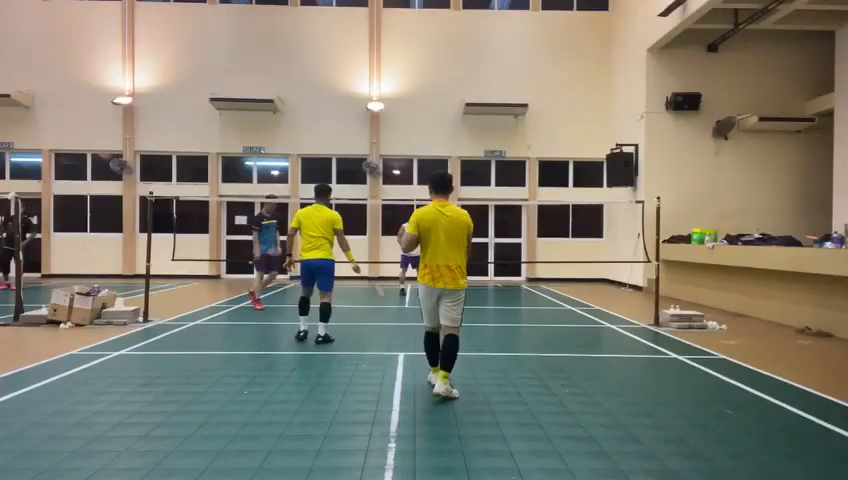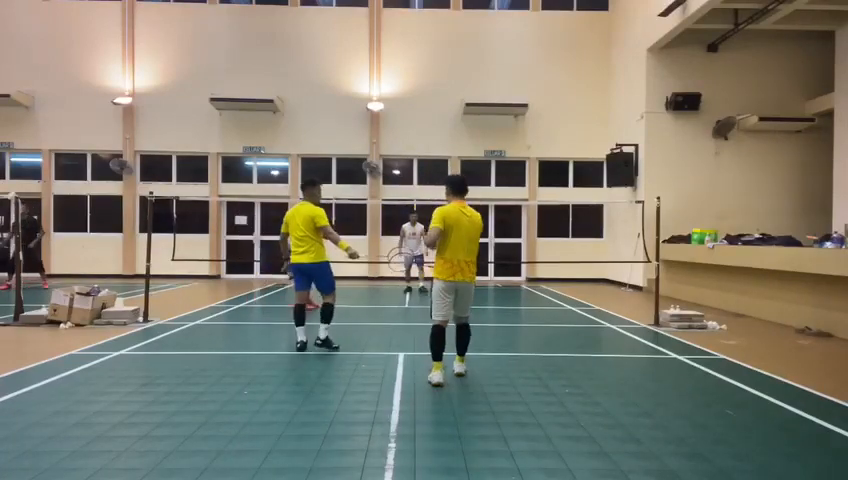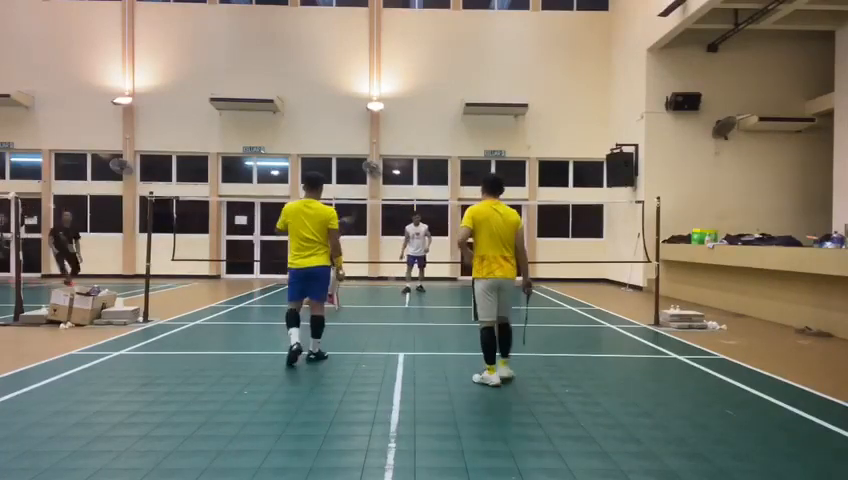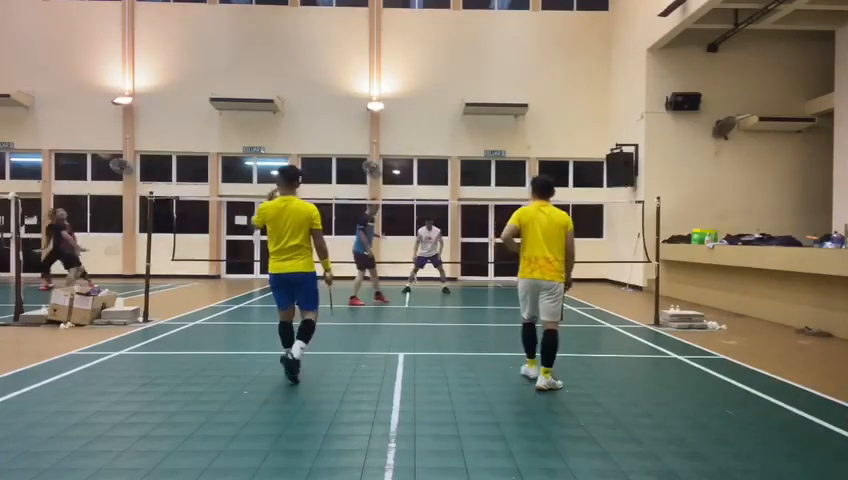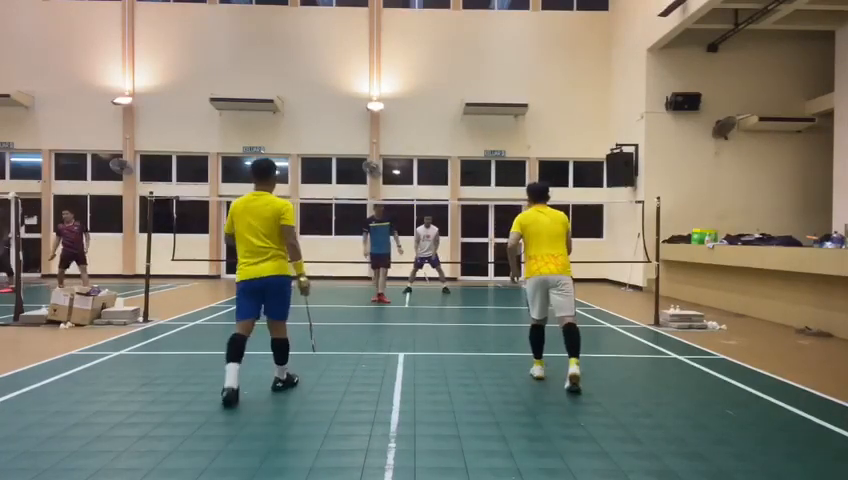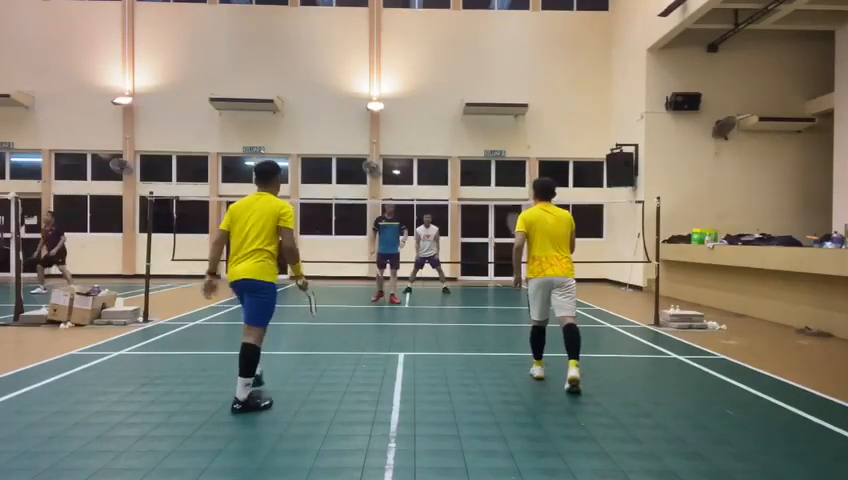
dt=0.7s
person 1, frame 1
left shoulder: (420, 215)
right shoulder: (464, 216)
left elbow: (406, 247)
left wrist: (409, 235)
left hip: (429, 282)
right hip: (455, 283)
left knee: (431, 329)
right knee: (451, 332)
left ankle: (435, 373)
right ankle: (443, 381)
person 1, frame 2
left shoulder: (442, 212)
right shoulder: (477, 217)
left elbow: (431, 240)
left wrist: (426, 240)
left hip: (445, 276)
right hip: (467, 277)
left knee: (439, 323)
right knee: (462, 321)
left ankle: (437, 371)
right ankle: (460, 363)
person 1, frame 3
left shoulder: (474, 211)
right shoulder: (513, 214)
left elbow: (461, 240)
right elbow: (520, 250)
left wrist: (467, 255)
right wrist: (526, 277)
left hip: (484, 276)
right hip: (509, 275)
left knee: (487, 324)
right knee: (503, 320)
left ankle: (491, 372)
right ankle: (504, 366)
person 1, frame 4
left shoulder: (522, 213)
right shoulder: (563, 217)
left elbow: (505, 237)
right elbow: (570, 251)
left wrist: (520, 251)
right wrist: (568, 275)
left hip: (528, 276)
right hip: (553, 278)
left knee: (528, 321)
right knee: (551, 326)
left ankle: (531, 366)
right ankle: (545, 376)
person 1, frame 5
left shoulder: (523, 218)
right shoulder: (561, 217)
left elbow: (512, 245)
left wrist: (514, 269)
left hip: (535, 275)
right hip: (561, 273)
left knee: (537, 321)
right knee: (568, 319)
left ankle: (538, 366)
right ankle: (573, 364)
person 1, frame 6
left shoulder: (527, 216)
right shoulder: (567, 216)
left elbow: (518, 245)
left wrist: (516, 273)
left hip: (538, 276)
right hip: (564, 275)
left knee: (538, 322)
right knee: (568, 320)
left ankle: (538, 366)
right ankle: (573, 367)
person 2, frame 1
left shoulder: (301, 213)
right shoulder: (333, 216)
left elbow: (290, 235)
right elbow: (341, 239)
left wrist: (289, 256)
right wrist: (352, 260)
left hip: (306, 260)
right hip: (325, 260)
left knee: (305, 294)
right knee: (325, 296)
left ankle: (303, 329)
right ankle: (321, 334)
person 2, frame 2
left shoulder: (290, 213)
right shoulder: (316, 212)
left elbow: (283, 239)
right elbow: (329, 233)
left wrist: (286, 259)
right wrist: (347, 248)
left hip: (297, 263)
right hip: (317, 262)
left knee: (300, 300)
right knee: (329, 297)
left ankle: (301, 339)
right ankle: (322, 337)
person 2, frame 3
left shoulder: (289, 209)
right shoulder: (328, 212)
left elbow: (279, 229)
right elbow: (335, 243)
right wrist: (339, 266)
left hip: (297, 267)
right hip: (320, 266)
left knee: (293, 307)
right knee: (317, 308)
left ankle: (295, 344)
right ankle: (314, 351)
person 2, frame 4
left shoulder: (266, 208)
right shoulder: (309, 209)
left elbow: (255, 224)
right elbow: (319, 243)
right wrist: (327, 269)
left hip: (277, 271)
right hip: (304, 270)
left knee: (285, 317)
right knee: (310, 315)
left ankle: (291, 356)
right ankle: (294, 354)
person 2, frame 5
left shoulder: (236, 206)
right shoulder: (282, 206)
left elbow: (229, 240)
right elbow: (291, 243)
right wrist: (302, 275)
left hip: (246, 276)
right hip: (276, 274)
left knee: (242, 330)
right knee: (278, 329)
left ankle: (230, 386)
right ankle: (281, 378)
person 2, frame 6
left shoulder: (237, 206)
right shoulder: (282, 207)
left elbow: (218, 241)
right elbow: (288, 245)
left wrist: (211, 273)
right wrist: (299, 275)
left hip: (236, 275)
right hip: (260, 275)
left knee: (252, 328)
right knee: (254, 333)
left ankle: (252, 374)
right ankle: (243, 397)
